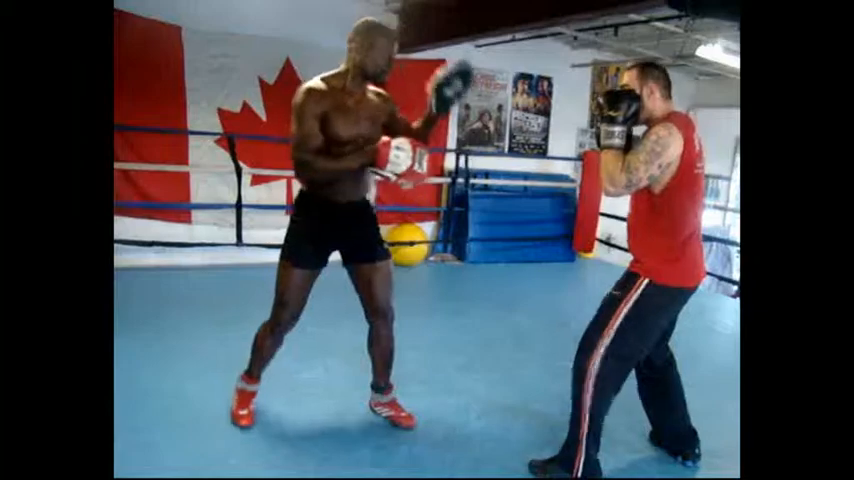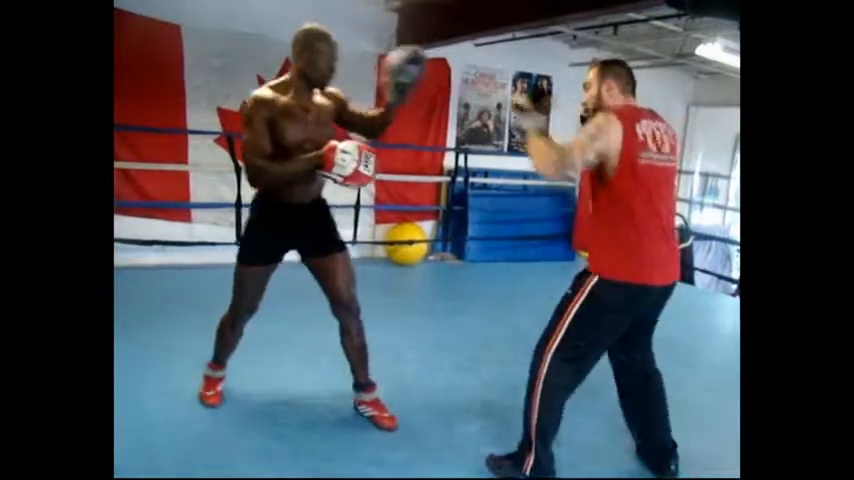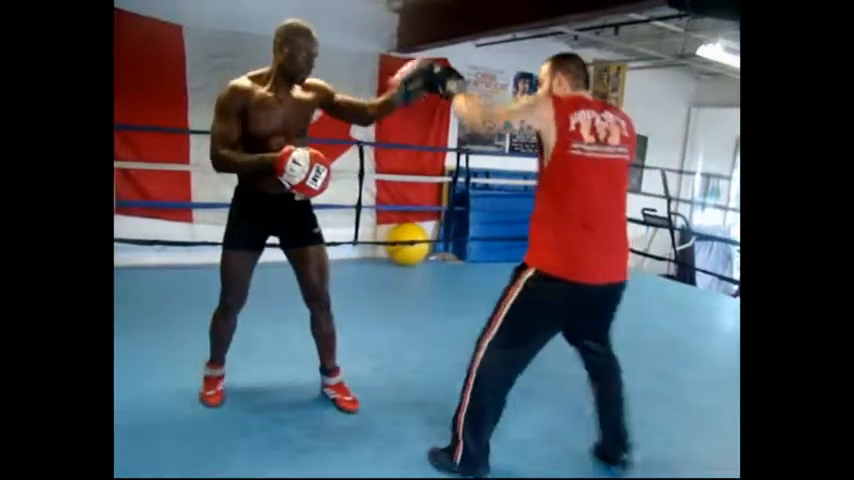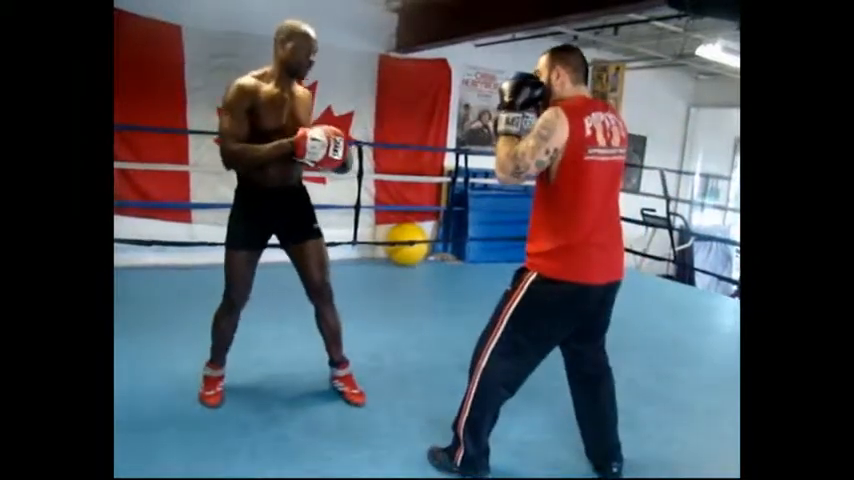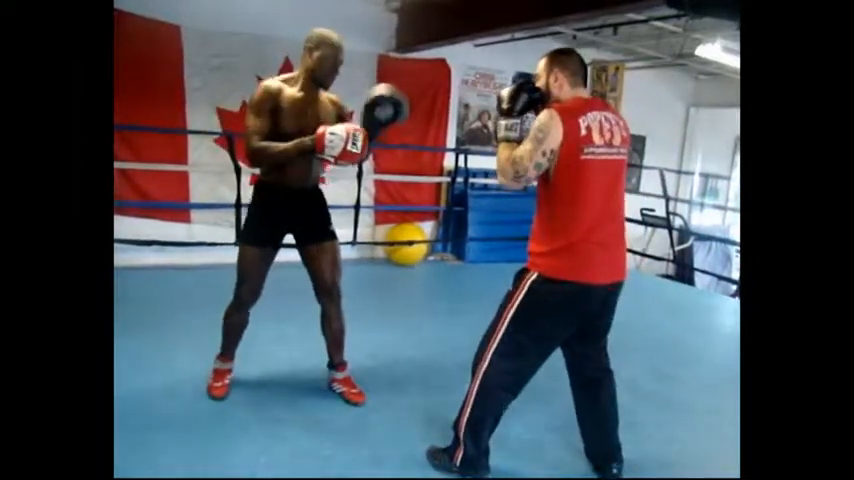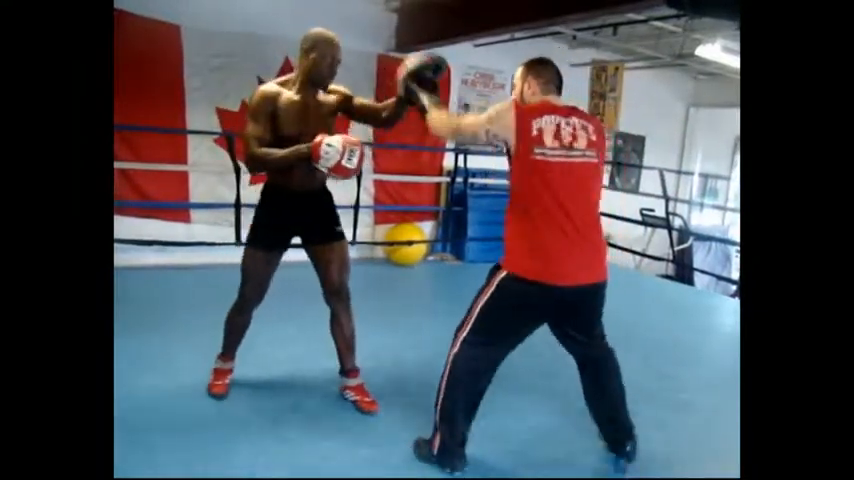
dt=0.5s
person 1, frame 1
left shoulder: (666, 134)
right shoulder: (680, 128)
left elbow: (615, 184)
right elbow: (639, 176)
left wrist: (612, 129)
right wrist: (619, 130)
left hip: (659, 272)
right hip: (680, 269)
left knee: (595, 358)
right knee: (651, 351)
right ankle: (681, 440)
person 1, frame 2
left shoulder: (610, 123)
right shoulder: (661, 129)
left elbow: (555, 166)
left wrist: (533, 124)
left hip: (617, 273)
right hip: (663, 272)
left knee: (556, 359)
right knee: (635, 357)
person 1, frame 3
left shoulder: (552, 110)
right shoulder: (623, 123)
left elbow: (480, 116)
left wrist: (452, 88)
left hip: (557, 269)
right hip: (611, 271)
left knee: (494, 355)
right knee: (599, 354)
person 1, frame 4
left shoulder: (560, 118)
right shoulder: (613, 120)
left elbow: (510, 171)
left wrist: (510, 114)
left hip: (558, 271)
right hip: (605, 271)
left knee: (496, 359)
right knee: (590, 362)
person 1, frame 5
left shoulder: (555, 120)
right shoulder: (615, 121)
left elbow: (512, 176)
left wrist: (510, 120)
left hip: (560, 271)
right hip: (608, 272)
left knee: (499, 360)
right knee: (592, 363)
person 1, frame 6
left shoulder: (516, 117)
right shoulder: (593, 127)
left elbow: (449, 127)
left wrist: (423, 98)
left hip: (530, 272)
right hip: (589, 273)
left knee: (470, 353)
right knee: (595, 353)
left ankle: (446, 447)
right ankle: (621, 441)
person 2, frame 1
left shoulder: (380, 101)
right shoulder: (315, 94)
left elbow: (411, 139)
right elbow: (305, 166)
left wrist: (436, 108)
right wrist: (369, 156)
left hip: (359, 215)
right hip: (315, 214)
left knee: (382, 315)
right knee: (284, 317)
left ankle: (383, 394)
right ankle: (248, 385)
person 2, frame 2
left shoulder: (330, 100)
right shoulder: (264, 102)
left elbow: (373, 127)
right elbow: (257, 173)
left wrist: (394, 94)
right wrist: (317, 160)
left hip: (313, 213)
right hip: (270, 215)
left knee: (348, 308)
right knee: (242, 310)
left ankle: (365, 394)
right ankle: (215, 372)
person 2, frame 3
left shoulder: (317, 93)
right shoulder: (240, 93)
left elbow: (370, 112)
right elbow: (220, 156)
left wrist: (398, 94)
right wrist: (270, 160)
left hip: (295, 204)
right hip: (251, 205)
left knee: (320, 298)
right knee: (231, 301)
left ankle: (331, 377)
right ankle: (214, 372)
person 2, frame 4
left shoulder: (304, 96)
right shoulder: (246, 90)
right elbow: (231, 155)
left wrist: (323, 151)
right wrist: (290, 145)
left hip: (295, 199)
right hip: (253, 201)
left knee: (322, 290)
right knee: (235, 299)
left ankle: (340, 371)
right ankle: (214, 371)
person 2, frame 5
left shoulder: (332, 104)
right shoulder: (271, 92)
left elbow: (354, 154)
right elbow: (255, 152)
left wrist: (373, 126)
right wrist: (311, 142)
left hip: (310, 201)
right hip: (270, 200)
left knee: (331, 293)
right knee: (245, 295)
left ankle: (339, 372)
right ankle: (223, 365)
person 2, frame 6
left shoulder: (335, 97)
right shoulder: (269, 96)
left elbow: (384, 118)
right elbow: (253, 157)
left wrist: (406, 96)
right wrist: (309, 151)
left hip: (318, 202)
right hip: (277, 202)
left knee: (339, 294)
right knee: (249, 296)
left ankle: (351, 379)
right ankle: (224, 363)
